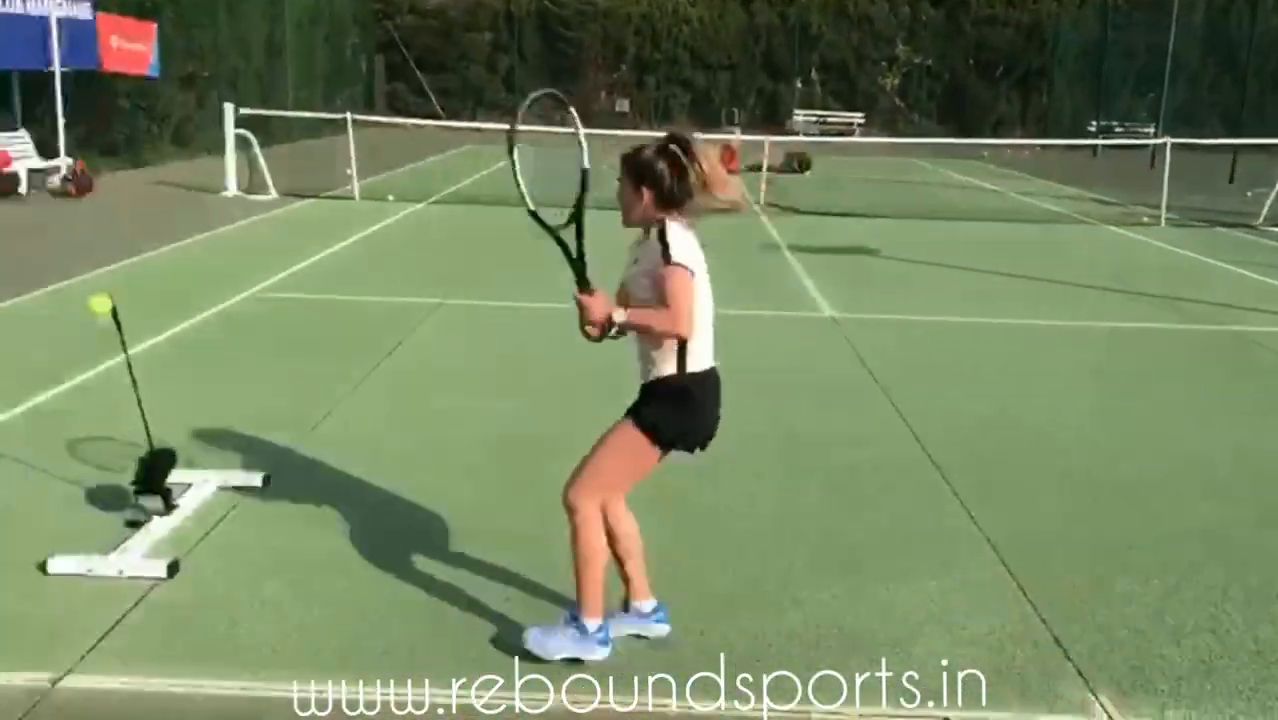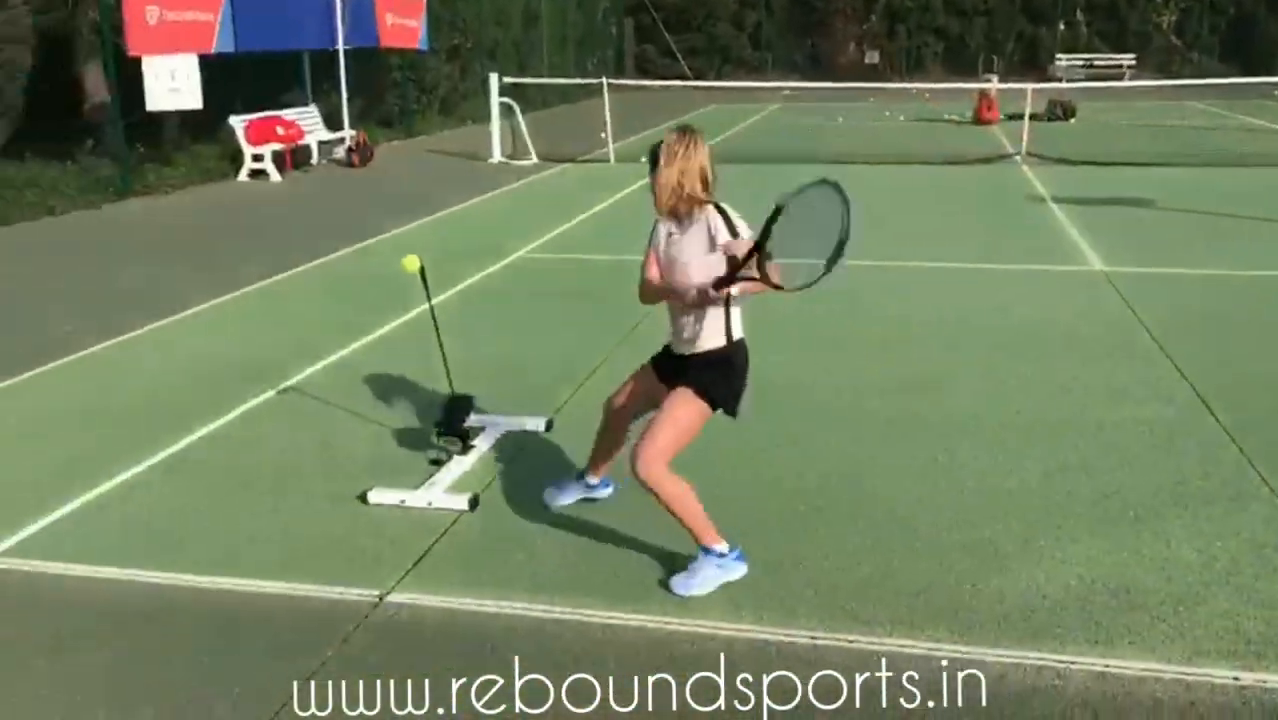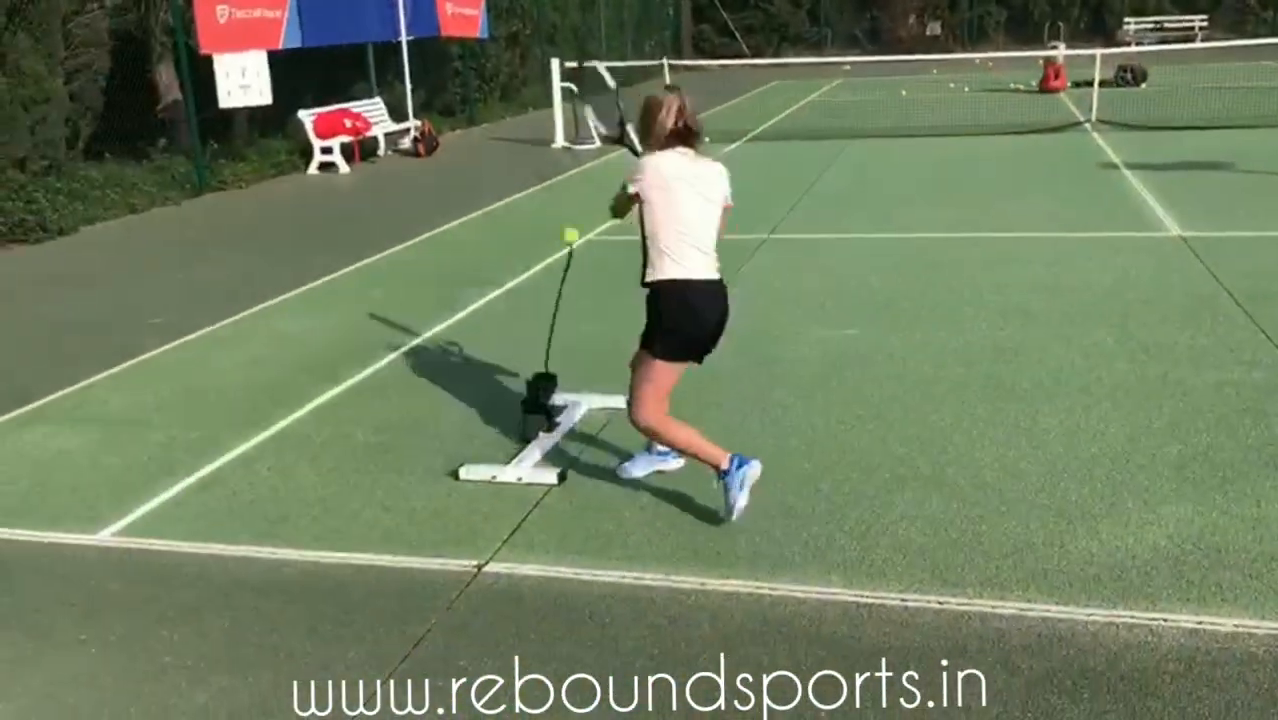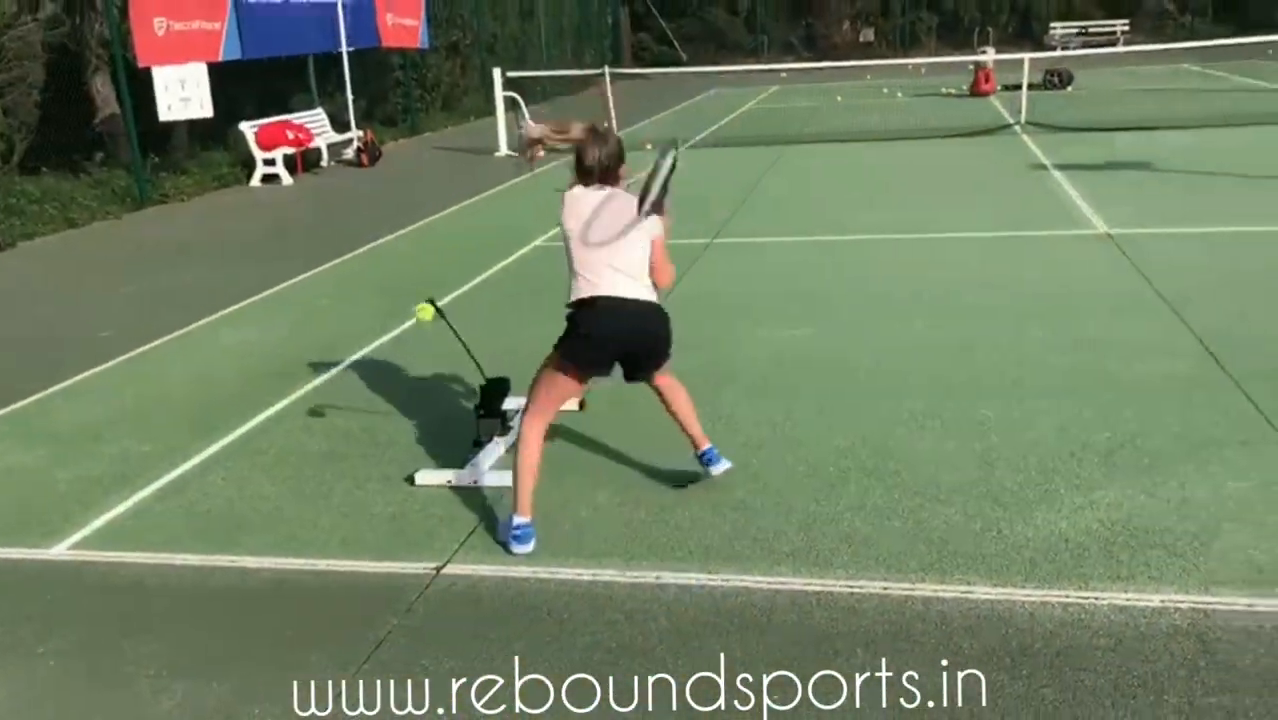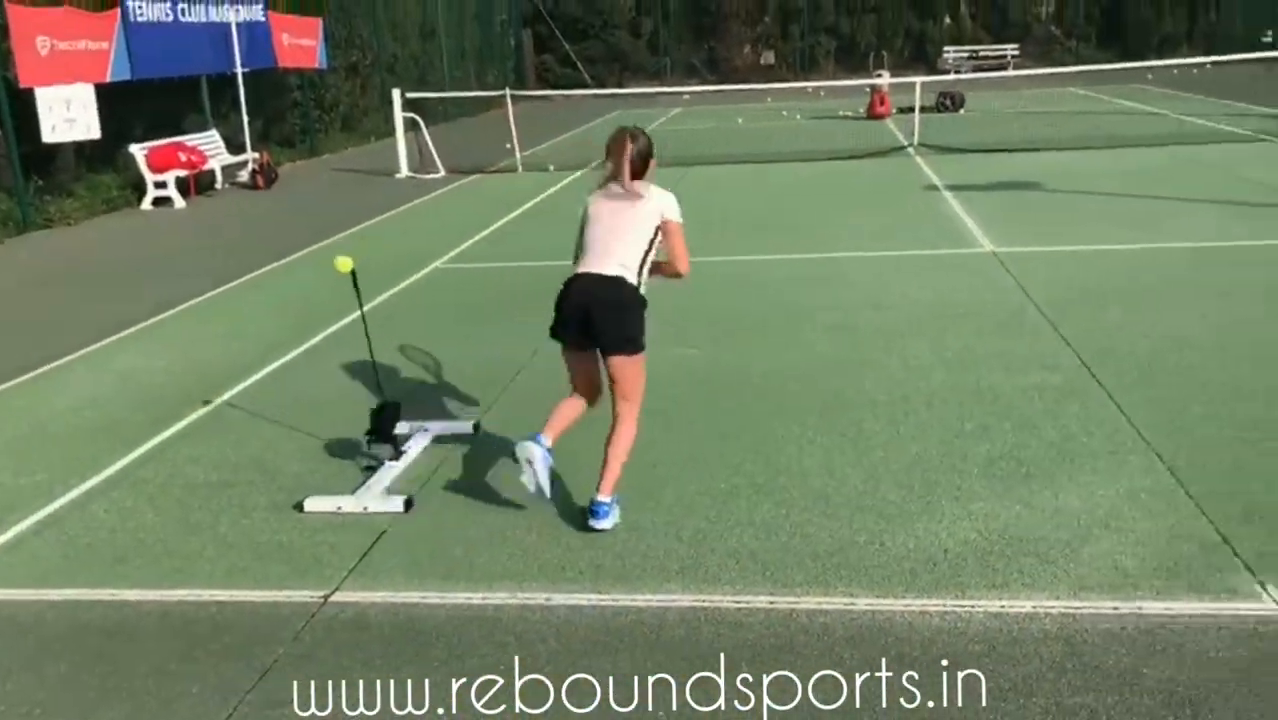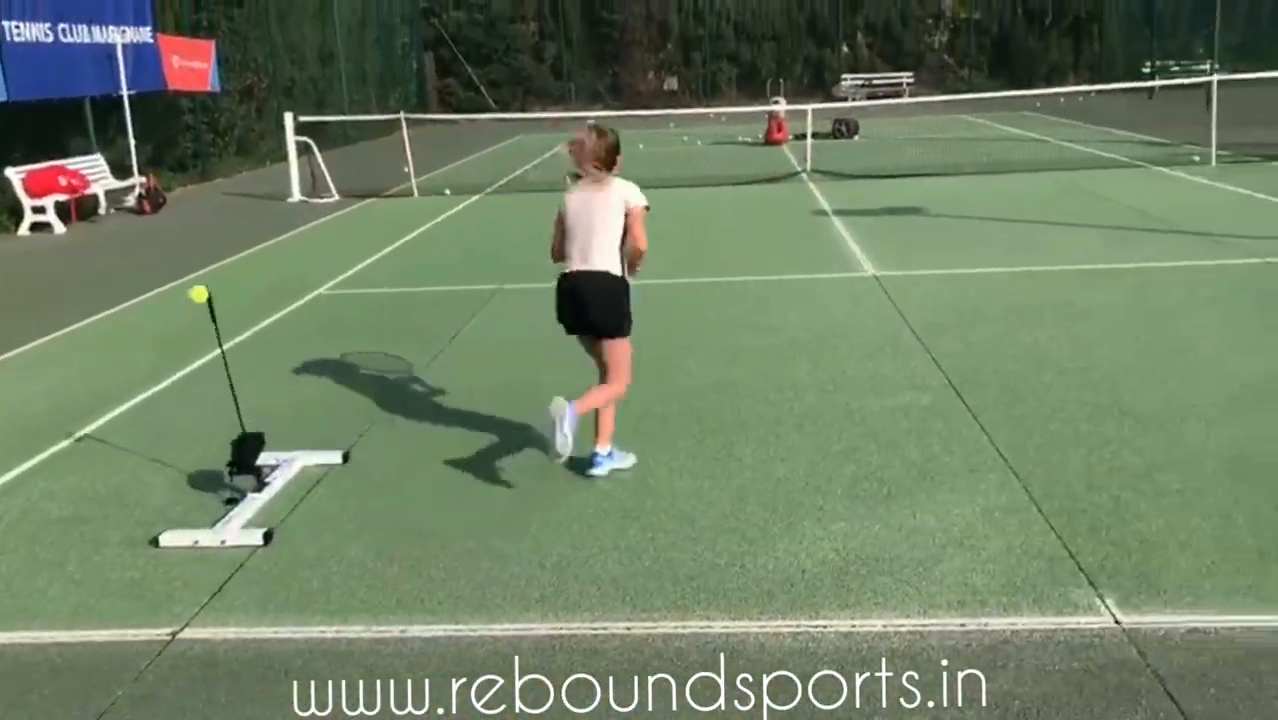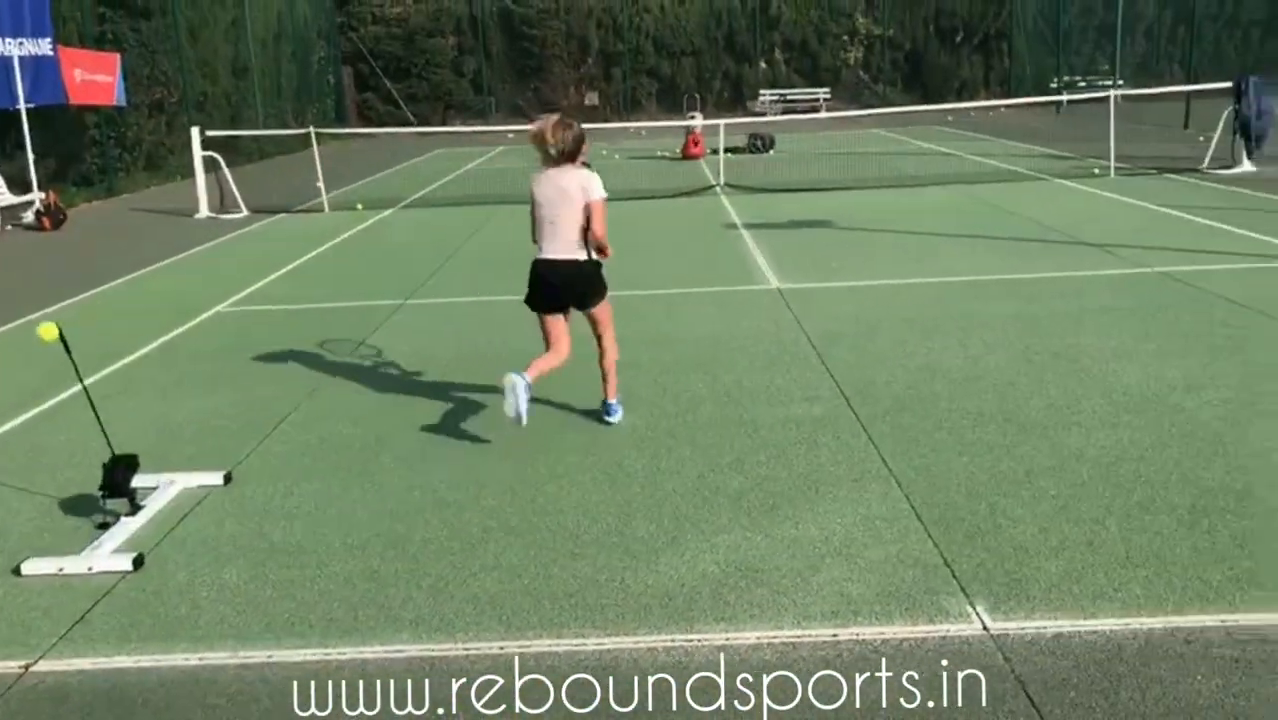
dt=0.3s
person 1, frame 1
left shoulder: (668, 240)
right shoulder: (662, 238)
left elbow: (680, 323)
right elbow: (649, 312)
left wrist: (615, 314)
right wrist: (605, 314)
left hip: (679, 395)
right hip: (680, 390)
left knee: (580, 495)
right knee: (604, 492)
left ankle: (590, 628)
right ankle: (644, 608)
person 1, frame 2
left shoulder: (720, 220)
right shoulder: (663, 226)
left elbow: (766, 277)
right elbow: (648, 291)
left wrist: (729, 290)
right wrist: (686, 291)
left hip: (718, 362)
right hip: (681, 353)
left knee: (648, 464)
right knee: (614, 408)
left ankle: (720, 554)
right ankle: (593, 480)
person 1, frame 3
left shoulder: (648, 167)
right shoulder: (716, 172)
left elbow: (618, 208)
left hip: (678, 300)
right hip: (710, 295)
left knee: (645, 414)
right knee: (644, 370)
left ankle: (731, 465)
right ankle: (663, 450)
person 1, frame 4
left shoulder: (571, 202)
right shoulder: (643, 209)
right elbow: (663, 280)
left hip: (593, 320)
right hip: (648, 320)
left knee: (534, 419)
right knee: (662, 380)
left ankle: (521, 524)
right ankle: (708, 455)
person 1, frame 5
left shoulder: (598, 198)
right shoulder: (663, 200)
right elbow: (680, 268)
left hip: (575, 294)
right hip: (619, 299)
left knee: (582, 394)
right knee: (627, 409)
left ankle: (540, 444)
right ankle: (603, 504)
person 1, frame 6
left shoulder: (570, 194)
right shoulder: (628, 191)
left elbow: (556, 253)
right elbow: (639, 246)
right wrist: (632, 264)
left hip: (571, 287)
right hip: (607, 288)
left knee: (609, 370)
right knee: (617, 383)
left ankle: (603, 453)
right ankle: (570, 410)
person 1, frame 7
left shoulder: (539, 181)
right shoulder: (589, 180)
left elbow: (538, 232)
right elbow: (598, 235)
right wrist: (605, 248)
left hip: (544, 272)
right hip: (581, 270)
left knee: (558, 351)
right knee: (605, 334)
left ankle: (523, 379)
right ankle: (611, 404)
